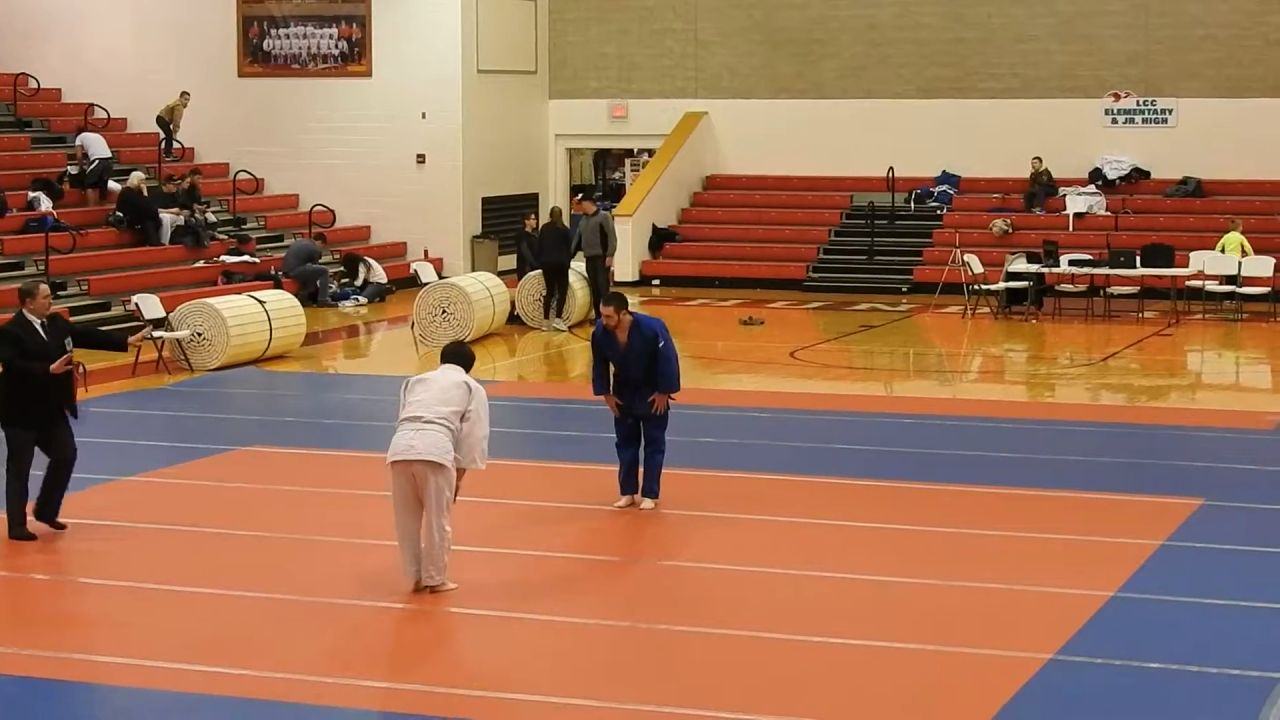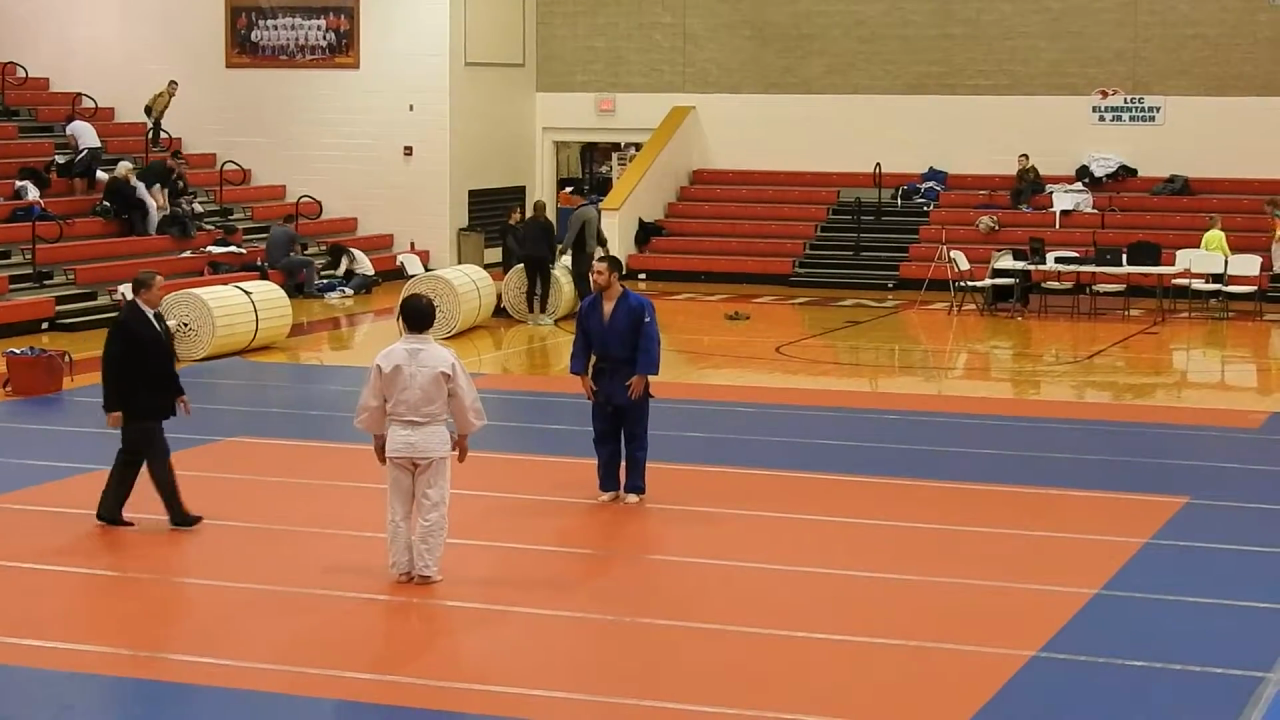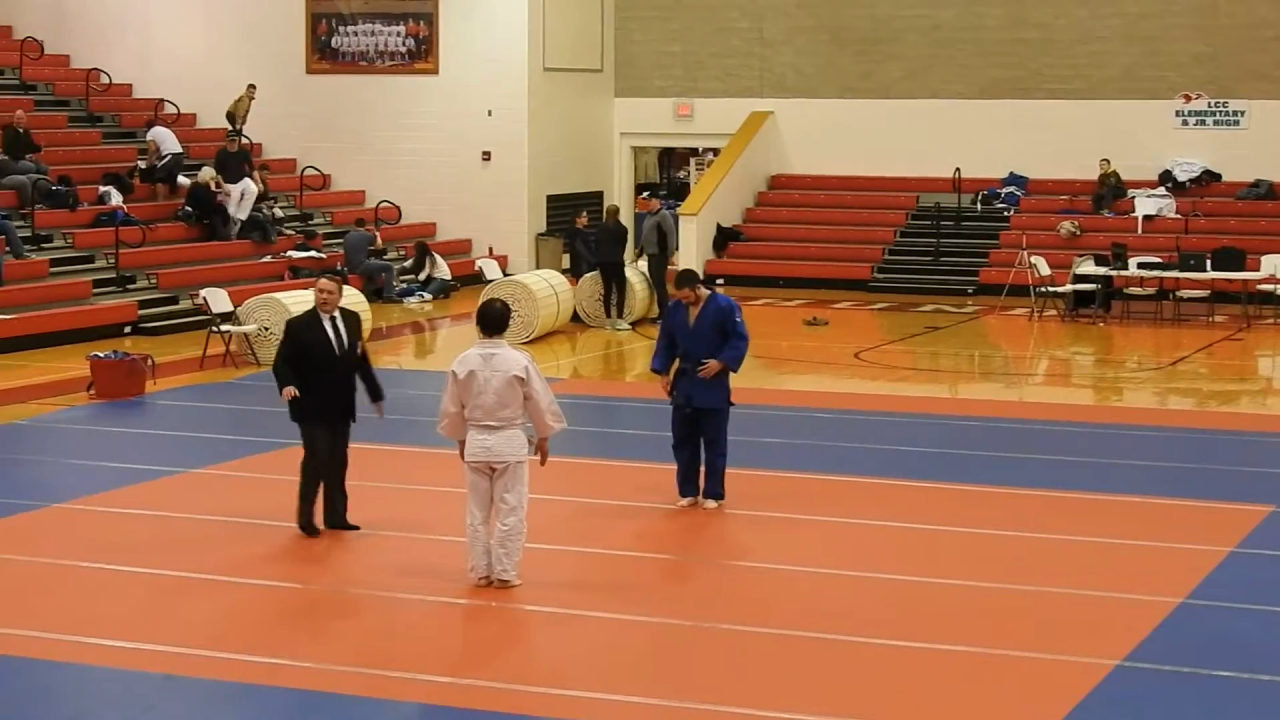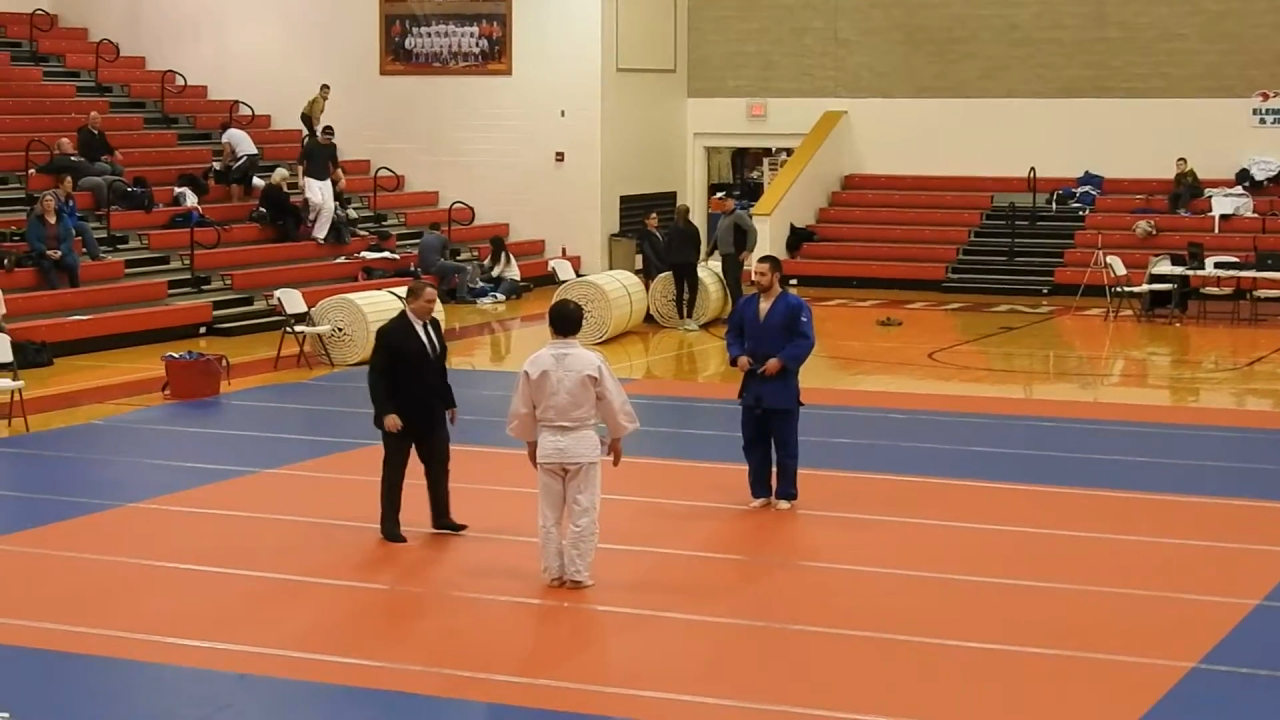
dt=1s
person 1, frame 1
left shoulder: (416, 379)
right shoulder: (472, 387)
right elbow: (474, 434)
right wrist: (460, 473)
left hip: (401, 445)
right hip: (435, 447)
left knee: (406, 519)
right knee: (437, 520)
left ankle: (417, 577)
right ankle: (434, 579)
person 1, frame 2
left shoulder: (386, 357)
right shoulder: (445, 357)
left elbow: (373, 402)
right elbow: (464, 400)
left wrist: (378, 436)
right wrist: (463, 435)
left hip: (397, 438)
right hip: (433, 439)
left knee: (398, 509)
right knee: (432, 509)
left ankle: (402, 568)
right ankle: (426, 569)
person 1, frame 3
left shoulder: (462, 362)
right shoulder: (519, 361)
left elbow: (452, 408)
right elbow: (540, 402)
left wrist: (460, 440)
right wrist: (543, 437)
left hip: (476, 442)
right hip: (510, 443)
left knee: (477, 513)
right knee: (510, 512)
left ankle: (480, 572)
right ankle: (504, 573)
person 1, frame 4
left shoulder: (534, 363)
right shoulder: (592, 361)
left elbow: (523, 408)
right elbow: (613, 402)
left wrist: (530, 442)
right wrist: (616, 438)
left hip: (548, 443)
right hip: (583, 444)
left knee: (549, 514)
right knee: (583, 514)
left ankle: (553, 573)
right ankle: (577, 574)
person 2, frame 1
left shoulder: (56, 323)
left elbow: (88, 336)
left wrist: (126, 341)
right wrist: (49, 370)
left hip: (51, 409)
left knee: (65, 456)
left ankle: (45, 509)
person 2, frame 2
left shoulder: (155, 317)
right shoulder: (125, 322)
left elbow: (165, 360)
right elbow: (111, 366)
left wrist: (177, 391)
right wrist: (114, 406)
left hip: (151, 401)
right hip: (135, 403)
left knee: (132, 454)
right knee: (158, 455)
left ankle: (109, 510)
right ankle: (178, 514)
person 2, frame 3
left shoulder: (351, 320)
right shoulder: (298, 326)
left elbow: (360, 360)
right elbow: (282, 362)
left wrist: (375, 394)
right wrist: (287, 385)
left hip: (341, 405)
right hip: (311, 407)
left knee: (338, 461)
right knee: (316, 459)
left ankle: (335, 516)
right ankle: (306, 516)
person 2, frame 4
left shoulder: (433, 325)
right shoulder: (390, 332)
right elbow: (377, 376)
left wrist: (448, 402)
right wrist: (386, 411)
left hip: (431, 412)
right hip: (401, 415)
left knee: (439, 463)
right knee: (395, 469)
left ankle: (441, 517)
right ankle: (390, 525)
person 3, frame 1
left shoulder: (652, 328)
right shoulder: (600, 332)
left elbow: (668, 360)
right elbow: (600, 365)
left wrist: (664, 392)
right wrist: (606, 394)
left hip: (652, 391)
right hip: (623, 390)
left knee: (653, 441)
right knee: (625, 441)
left ankle: (650, 494)
right ankle: (627, 492)
person 3, frame 2
left shoulder: (639, 305)
right shoulder: (588, 306)
left elbow: (649, 343)
right elbow: (581, 343)
left wrist: (641, 375)
right wrist: (583, 374)
left hip: (631, 379)
right hip: (601, 377)
left knee: (634, 437)
right knee: (604, 436)
left ankle: (633, 489)
right ankle: (609, 486)
person 3, frame 3
left shoulder: (725, 307)
right shoulder: (675, 308)
left elbow: (740, 340)
right elbow: (666, 342)
left wrist: (722, 363)
right wrist: (663, 372)
left hip: (713, 383)
right hip: (684, 380)
left knee: (714, 443)
right knee: (683, 440)
left ankle: (713, 493)
right ankle: (688, 492)
person 3, frame 4
left shoulder: (795, 306)
right shoulder: (745, 305)
left elbow: (805, 341)
right elbow: (733, 334)
left wrist: (781, 361)
right wrist: (738, 355)
left hip: (782, 385)
right hip: (753, 383)
left knee: (785, 443)
right knee: (754, 441)
left ankle: (785, 495)
right ankle: (761, 492)
